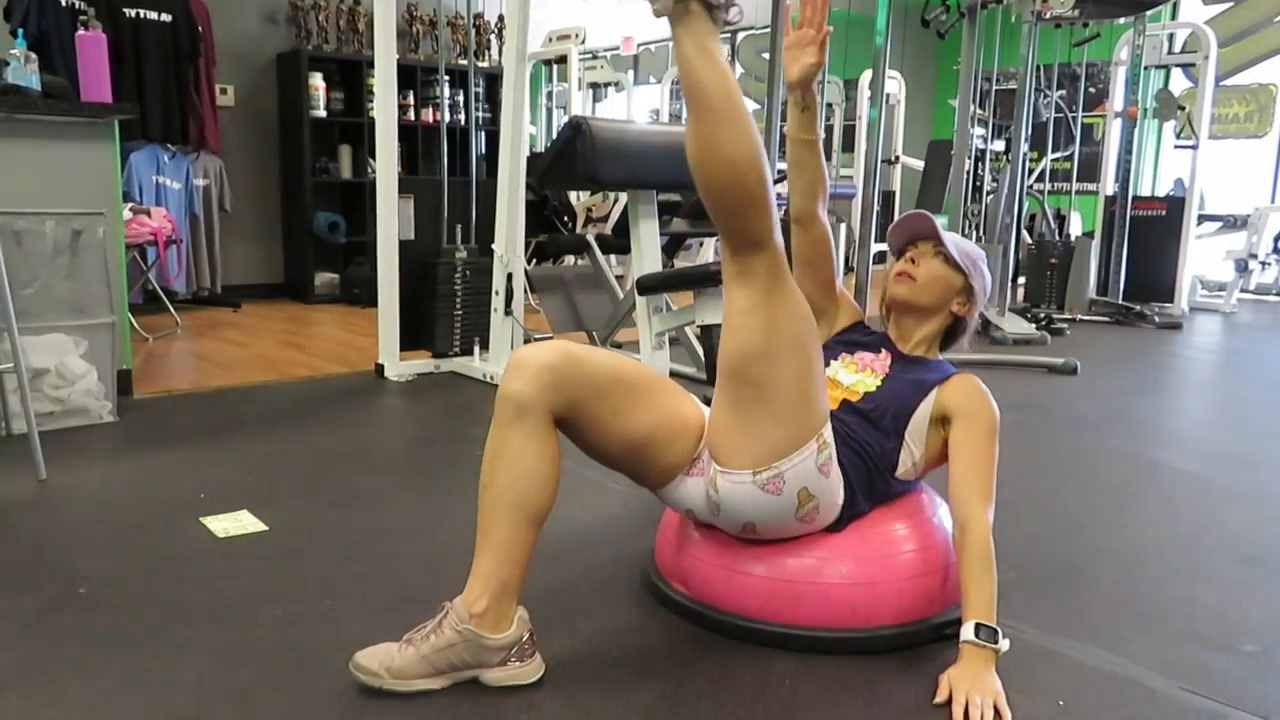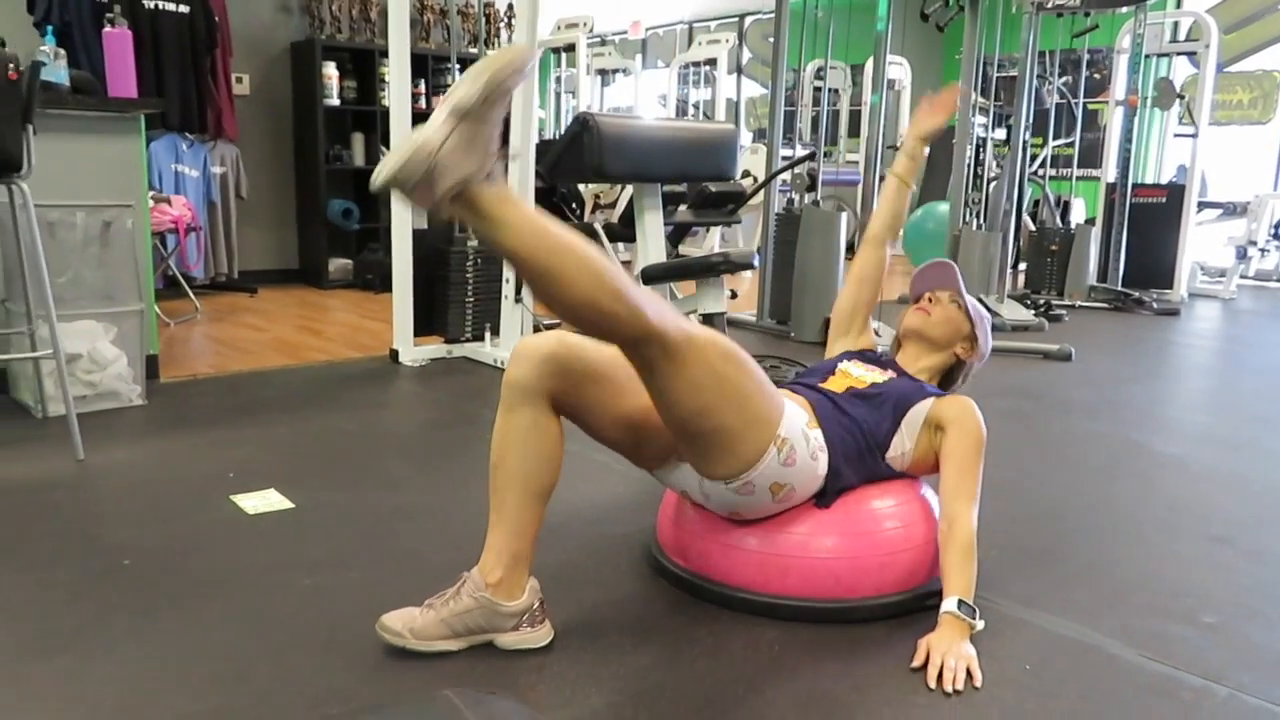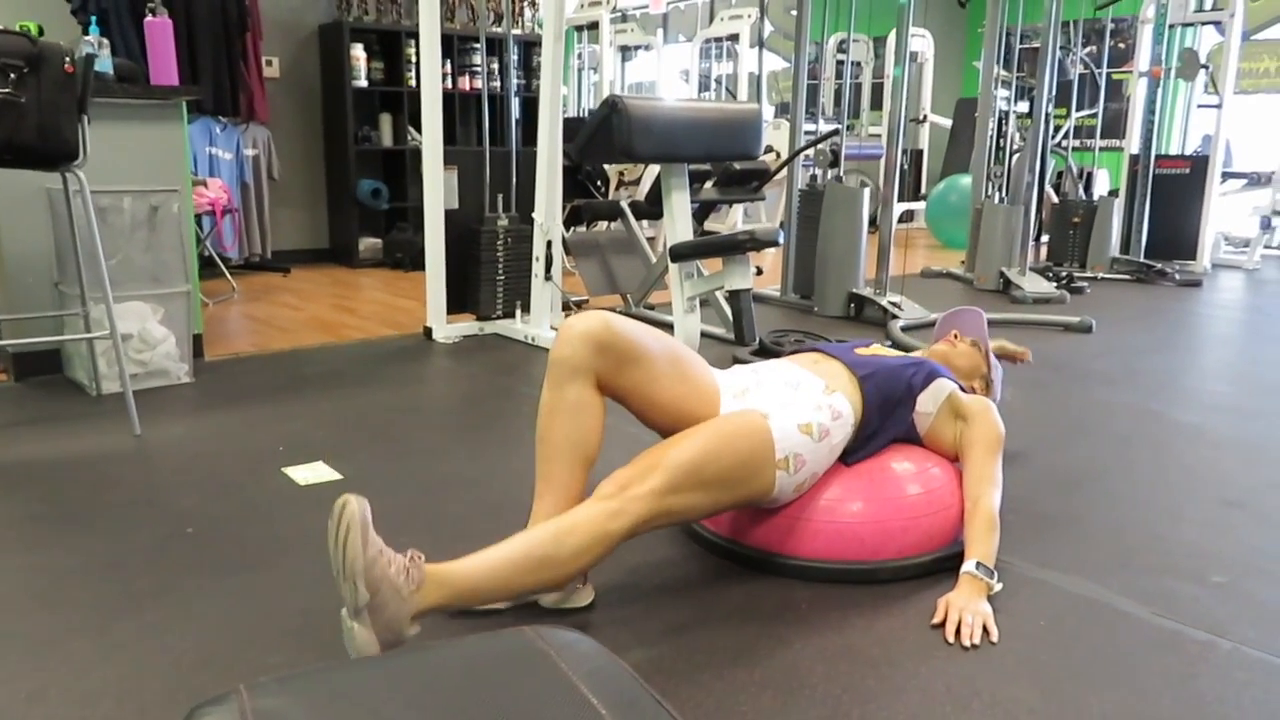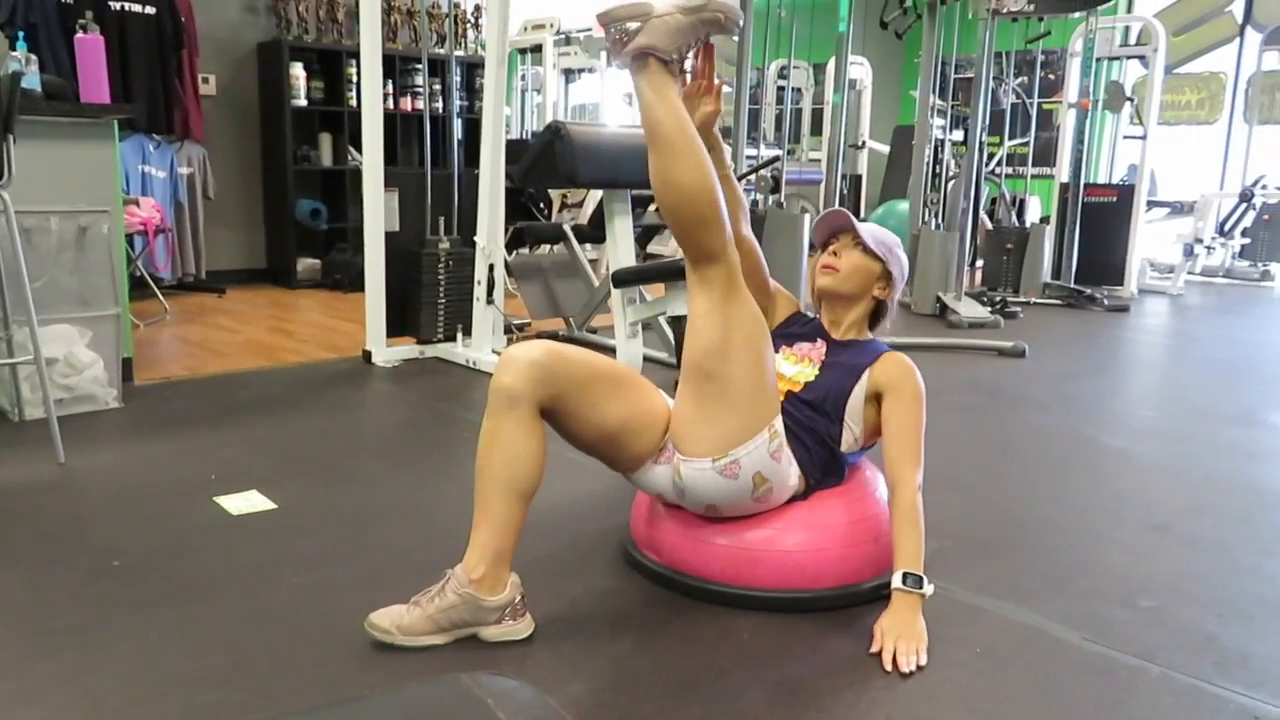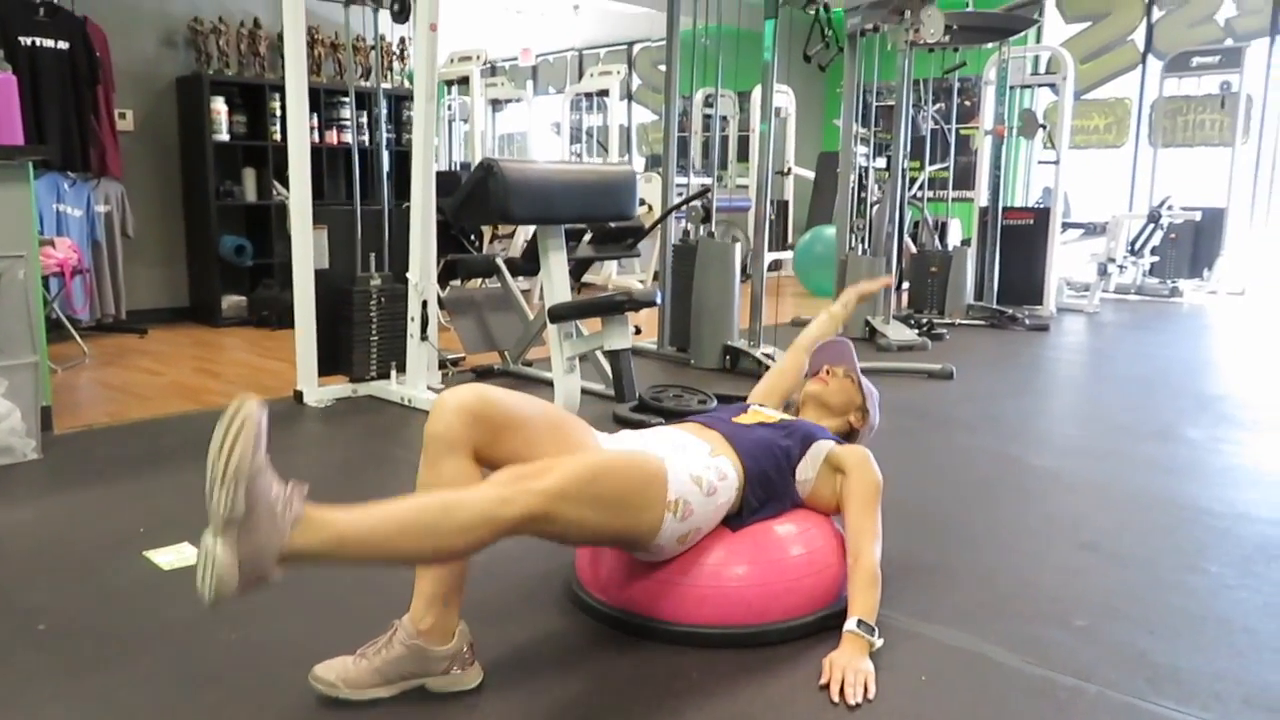
dt=1s
person 1, frame 1
left shoulder: (960, 397)
right shoulder: (845, 328)
left elbow: (974, 521)
right elbow: (810, 216)
left wrist: (979, 654)
right wrist: (802, 95)
left hip: (784, 485)
right hip: (721, 470)
left knee: (751, 241)
right knee: (535, 374)
right ankle: (488, 624)
person 1, frame 2
left shoulder: (951, 413)
right shoulder: (858, 344)
left elbow: (960, 516)
right elbow: (875, 246)
left wrist: (956, 617)
right wrist: (914, 147)
left hip: (784, 451)
right hip: (709, 447)
left knee: (643, 320)
right knee: (538, 360)
left ankle: (467, 183)
right ankle: (500, 595)
person 1, frame 3
left shoulder: (971, 410)
right shoulder: (899, 362)
left elbow: (986, 497)
left wrist: (975, 579)
right wrist: (975, 326)
left hip: (811, 418)
right hip: (746, 385)
left knee: (626, 495)
right knee: (586, 335)
left ankle: (408, 593)
right ankle: (549, 558)
person 1, frame 4
left shoulder: (889, 372)
right shoulder: (787, 318)
left elbow: (904, 483)
right elbow: (741, 233)
left wrist: (907, 602)
right wrist: (707, 133)
left hip: (746, 467)
right hip: (685, 452)
left knee: (711, 254)
right knee: (524, 368)
left ankle: (654, 64)
right ankle: (486, 589)
person 1, frame 5
left shoulder: (846, 460)
right shoulder: (764, 408)
left elbow: (865, 551)
right elbow: (799, 354)
left wrist: (857, 636)
right wrist: (843, 304)
left hip: (690, 478)
right hip: (630, 448)
left knee: (514, 495)
right knee: (459, 410)
left ankle: (285, 529)
right ankle: (432, 638)
